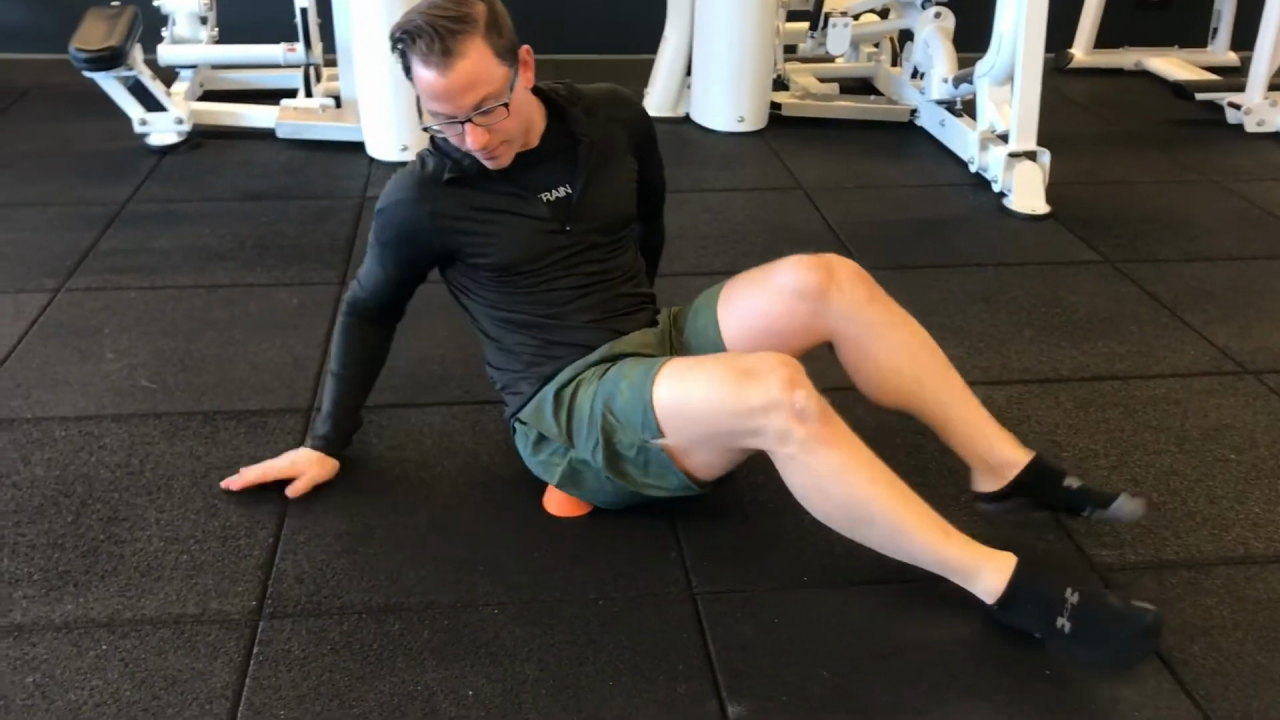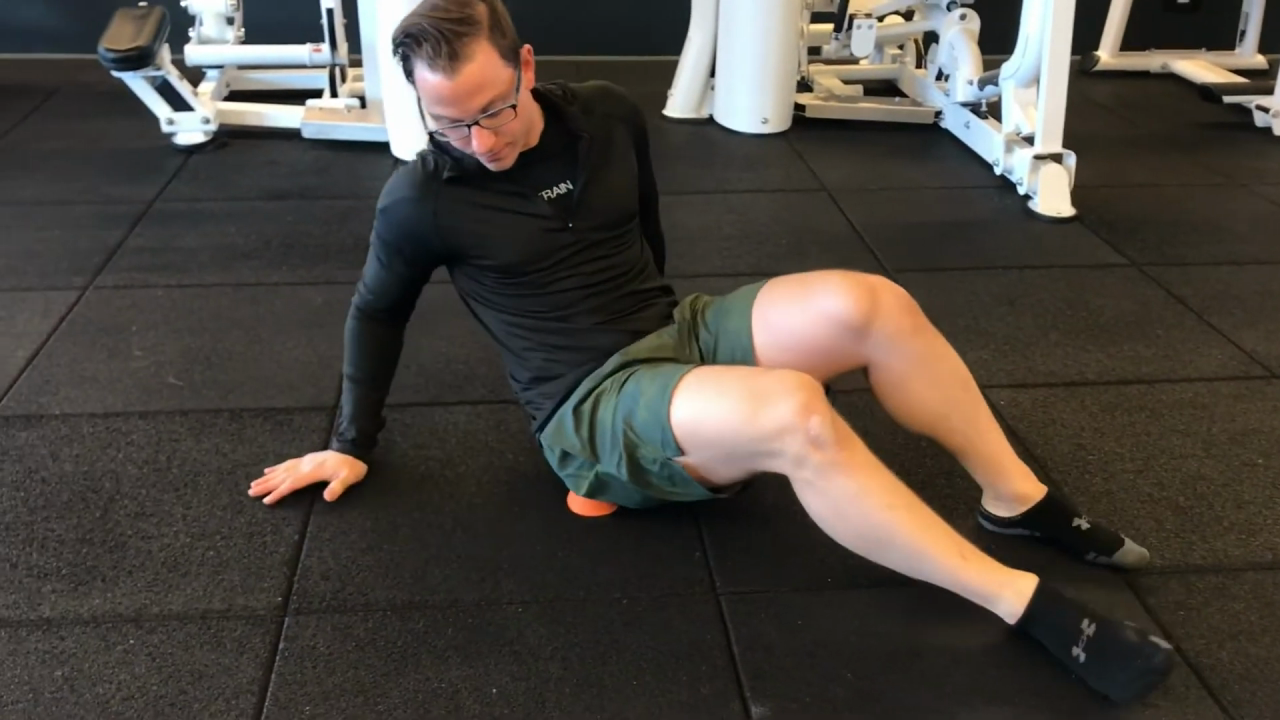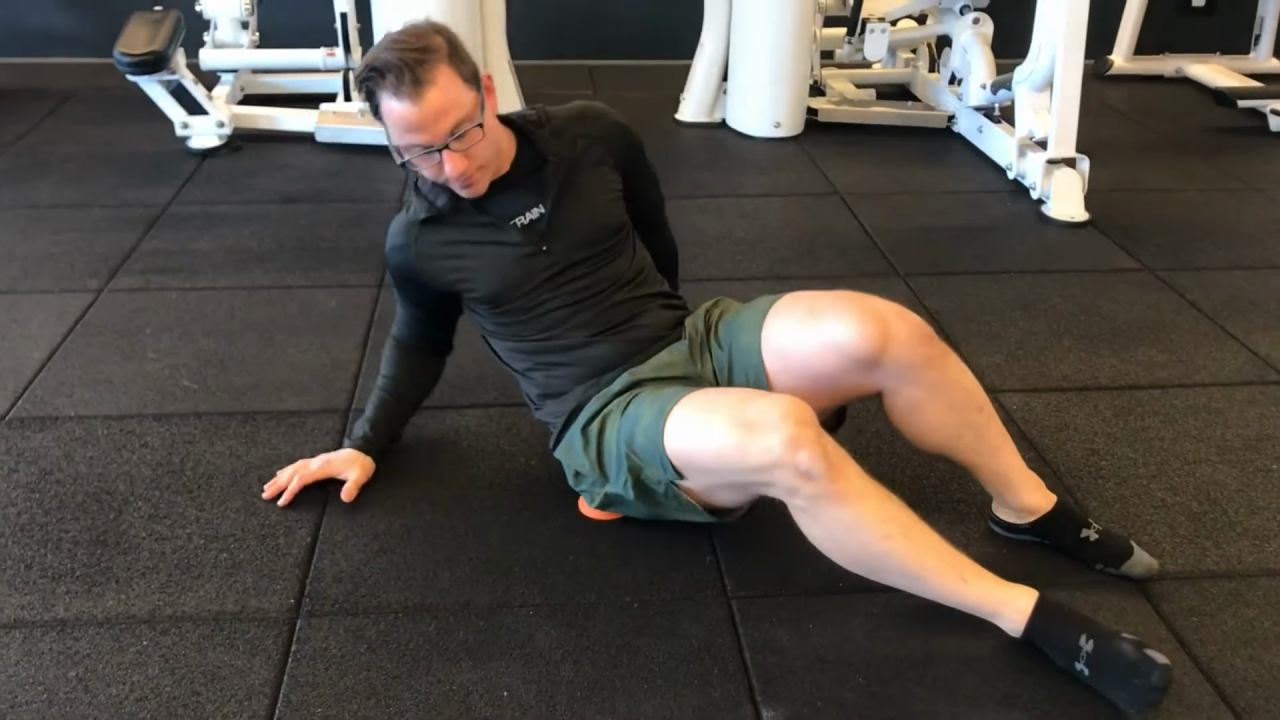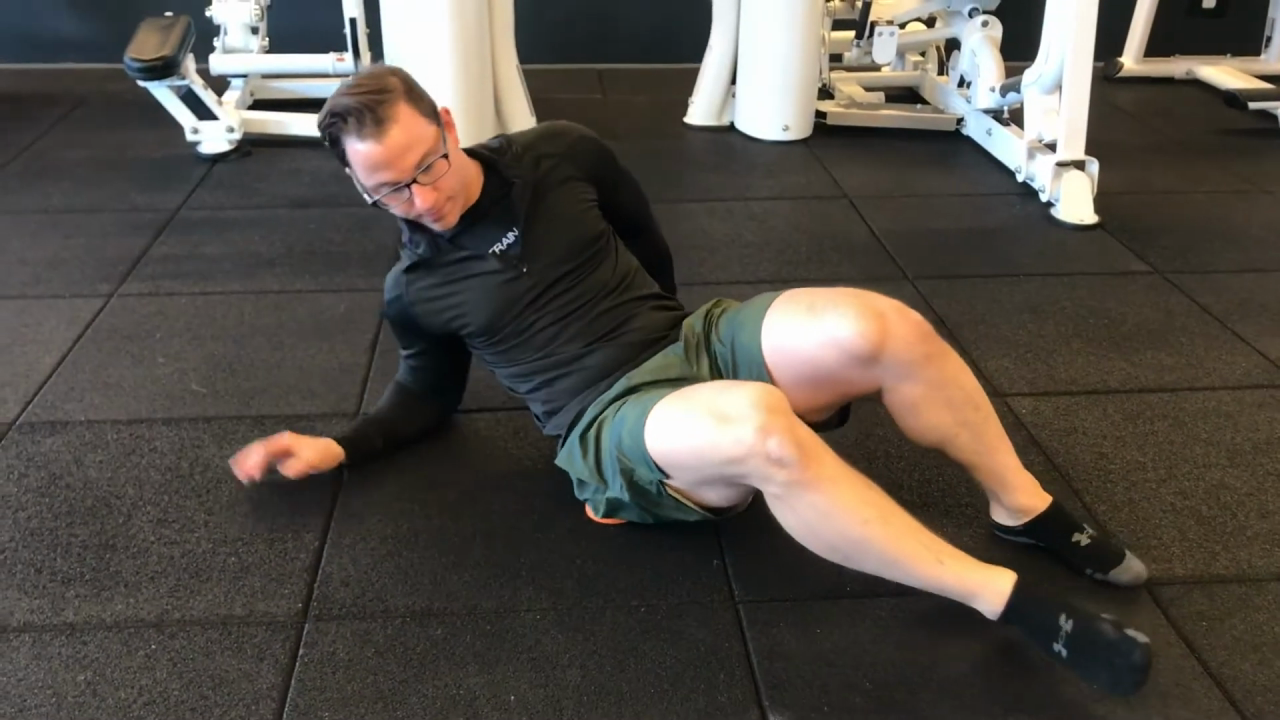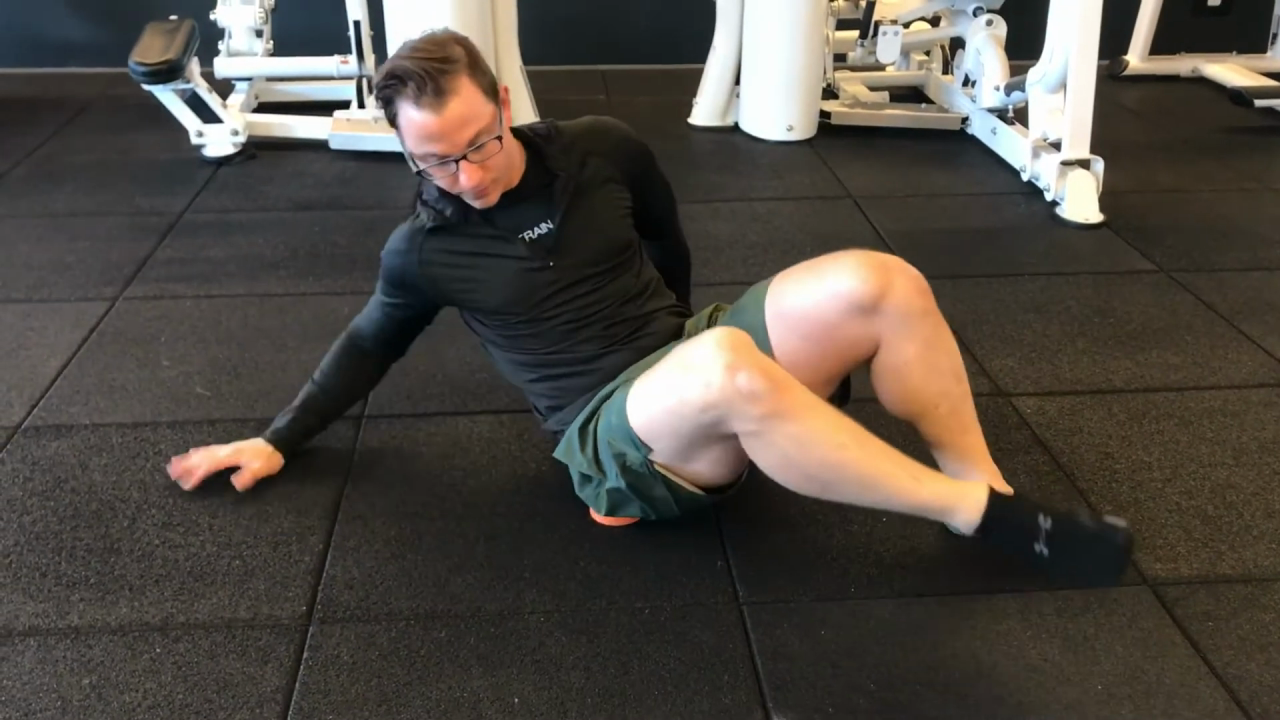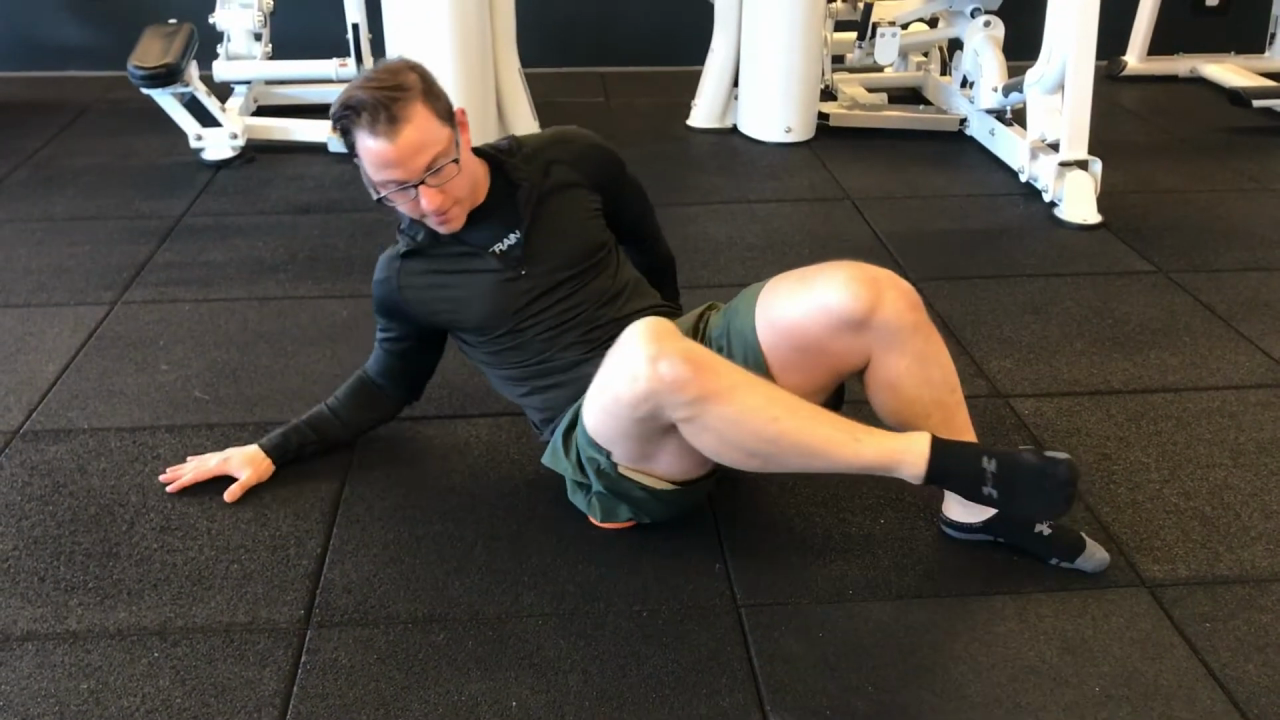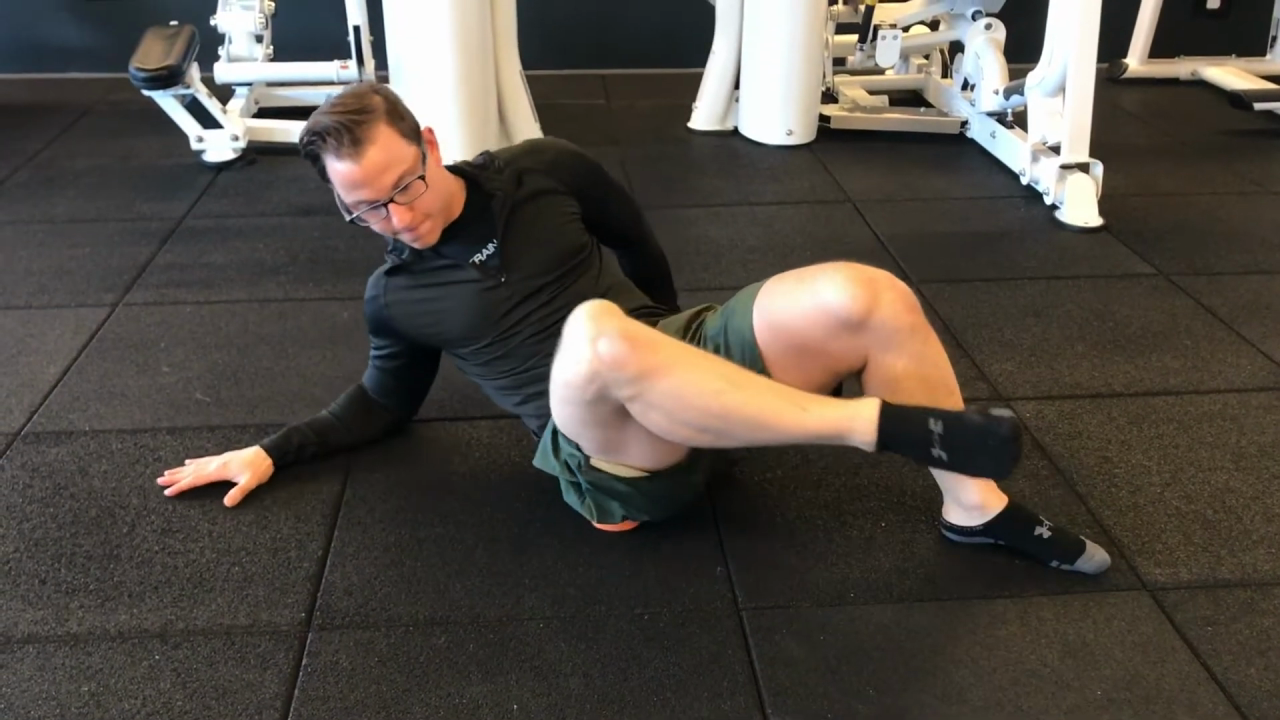
dt=0.4s
person 1, frame 1
left shoulder: (612, 118)
right shoulder: (420, 200)
right elbow: (368, 310)
right wrist: (327, 443)
left hip: (662, 340)
right hip: (569, 412)
left knee: (821, 281)
right knee: (777, 392)
left ankle: (1010, 472)
right ankle: (1008, 588)
person 1, frame 2
left shoulder: (605, 115)
right shoulder: (420, 202)
right elbow: (377, 314)
right wrist: (351, 446)
left hip: (684, 329)
right hip: (595, 408)
left knee: (869, 306)
right knee: (792, 411)
left ankle: (1019, 501)
right ankle: (1029, 605)
person 1, frame 3
left shoulder: (588, 134)
right shoulder: (418, 243)
right elbow: (421, 345)
right wrist: (364, 445)
left hip: (701, 338)
right hip: (613, 419)
left knee: (882, 335)
right knee: (785, 438)
left ankle: (1028, 509)
right ankle: (1030, 618)
person 1, frame 4
left shoulder: (557, 155)
right shoulder: (415, 290)
right elbow: (428, 398)
right wrist: (334, 449)
left hip: (703, 341)
right hip: (615, 432)
left knee: (881, 330)
right knee: (759, 425)
left ankle: (1024, 510)
right ankle: (1012, 601)
person 1, frame 5
left shoulder: (602, 150)
right shoulder: (421, 253)
right elbow: (370, 345)
right wrist: (277, 441)
left hip: (700, 358)
right hip: (617, 439)
left knee: (879, 285)
right knee: (724, 372)
left ankle: (984, 502)
right ankle: (992, 513)
person 1, frame 6
left shoulder: (567, 159)
right shoulder: (406, 279)
right elbow: (386, 387)
right wrist: (271, 449)
left hip: (700, 349)
right hip: (613, 448)
left knee: (870, 298)
right knee: (652, 354)
left ankle: (979, 508)
right ankle: (941, 462)
person 1, frame 7
left shoulder: (543, 170)
right shoulder: (395, 297)
right elbow: (382, 405)
right wrist: (269, 452)
left hip: (692, 351)
right hip: (613, 457)
left knee: (865, 297)
right knee: (593, 331)
left ankle: (977, 508)
right ankle: (888, 425)
